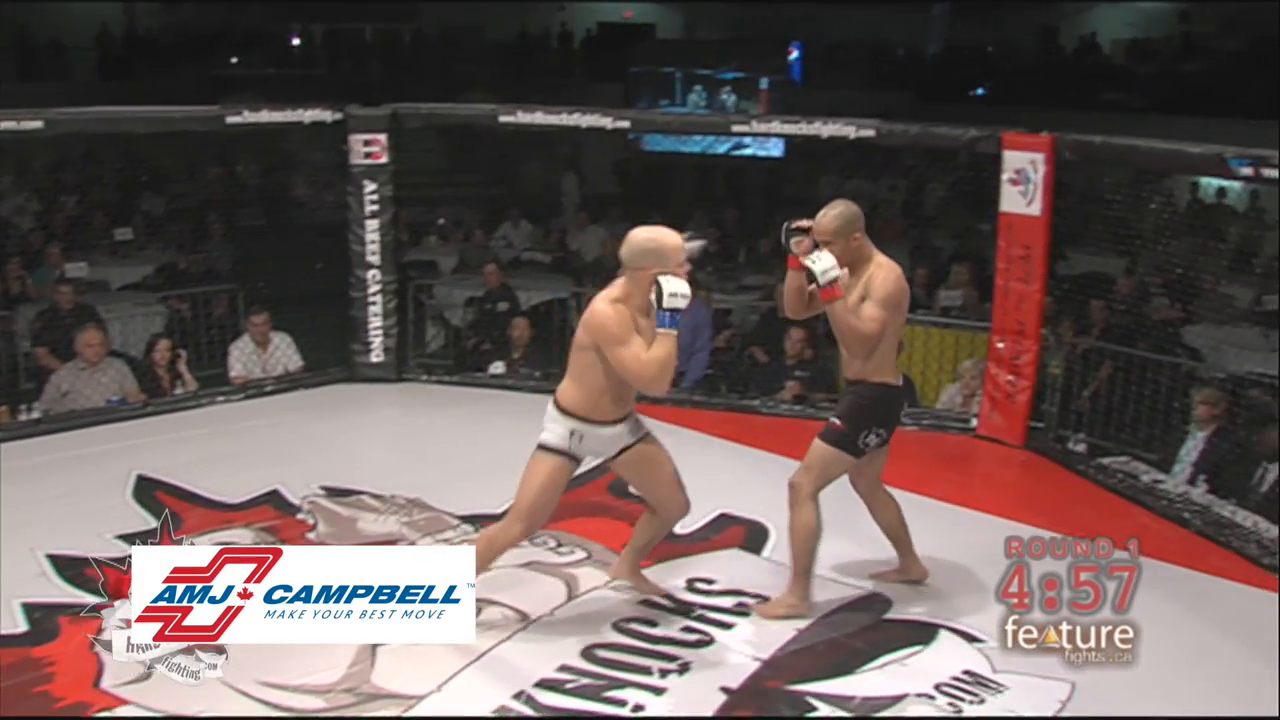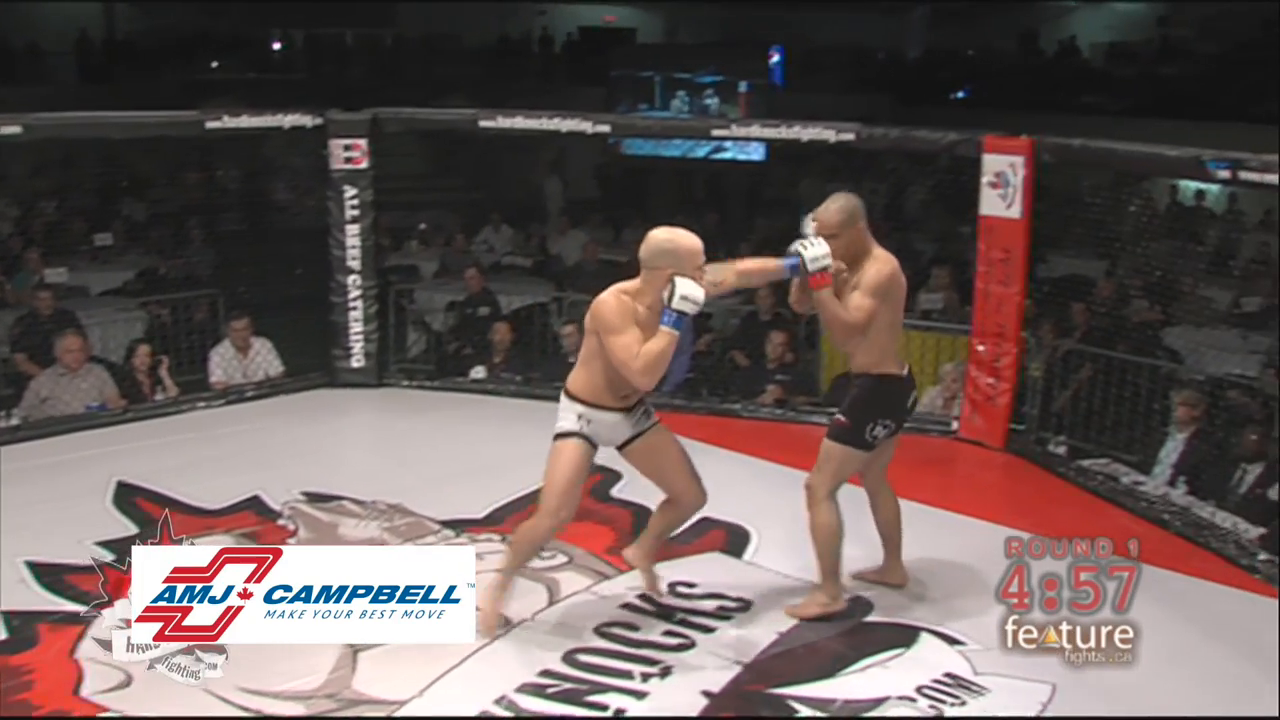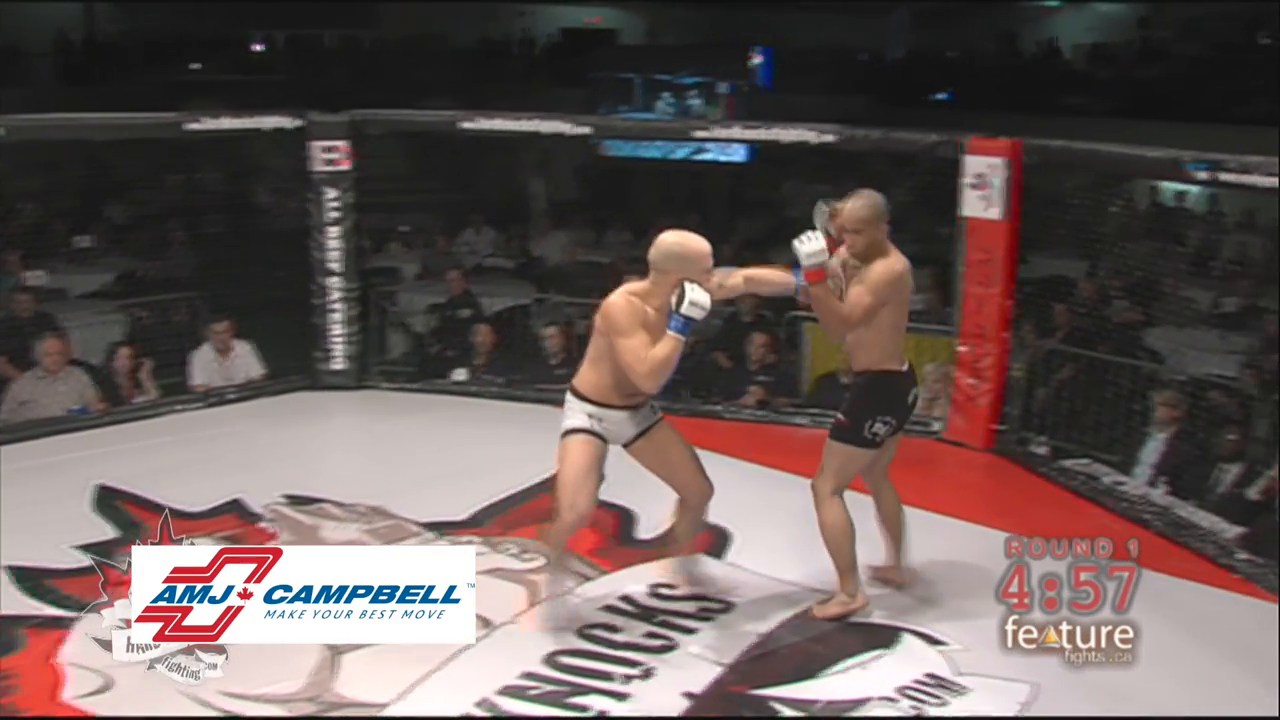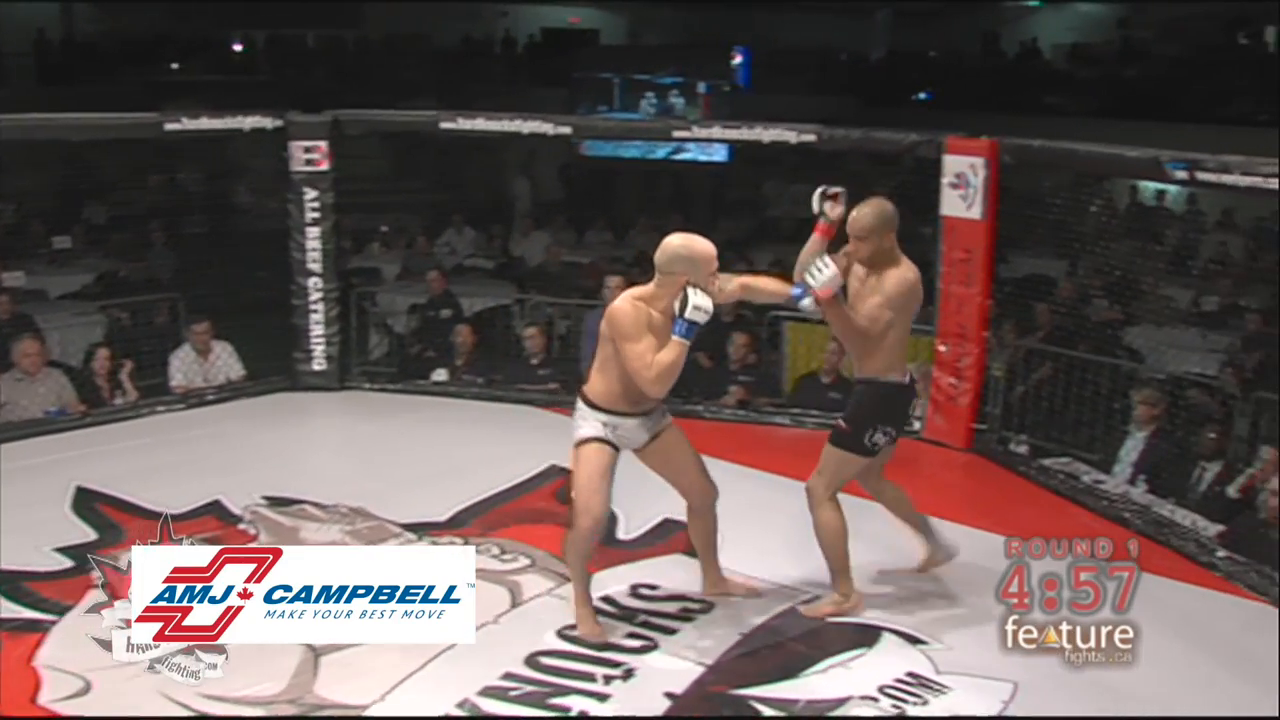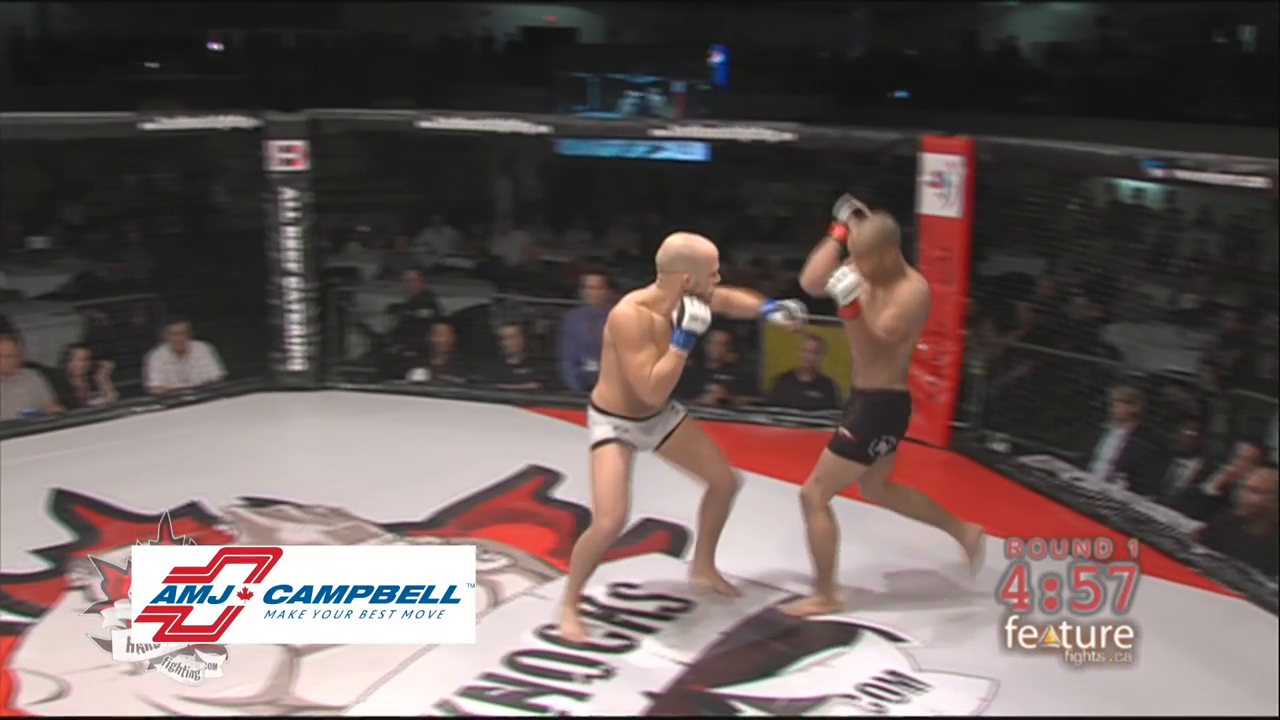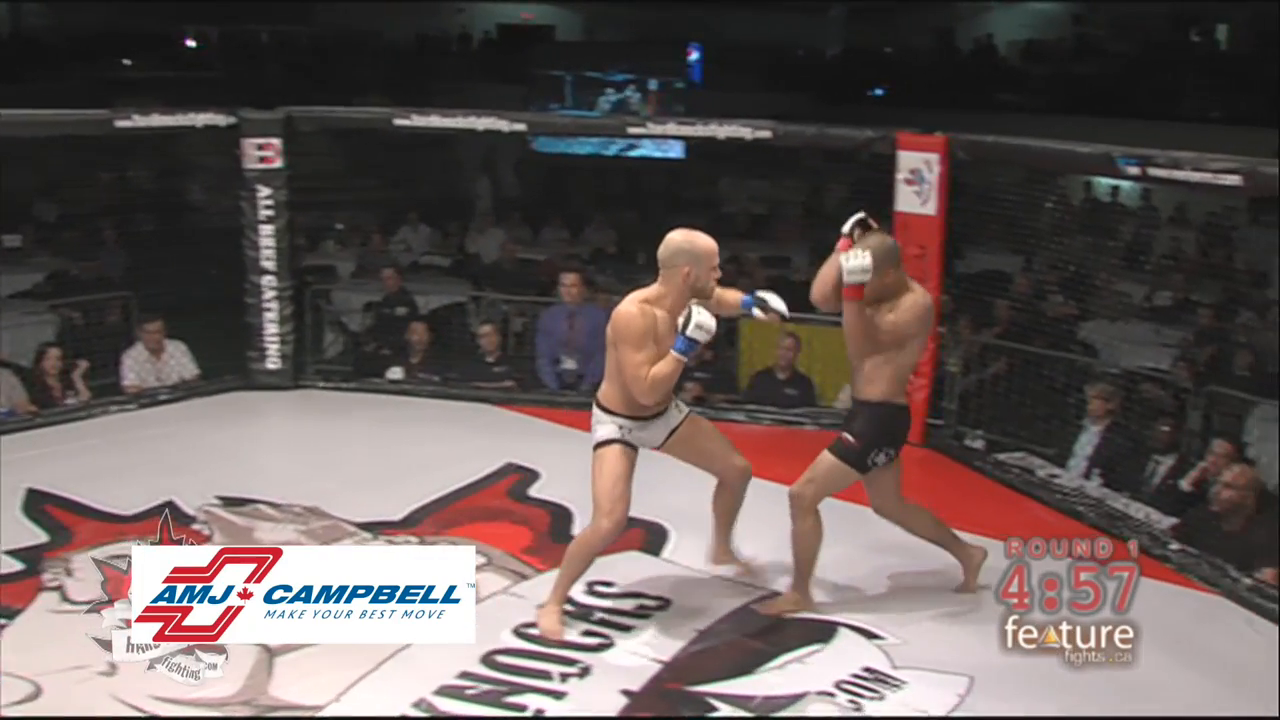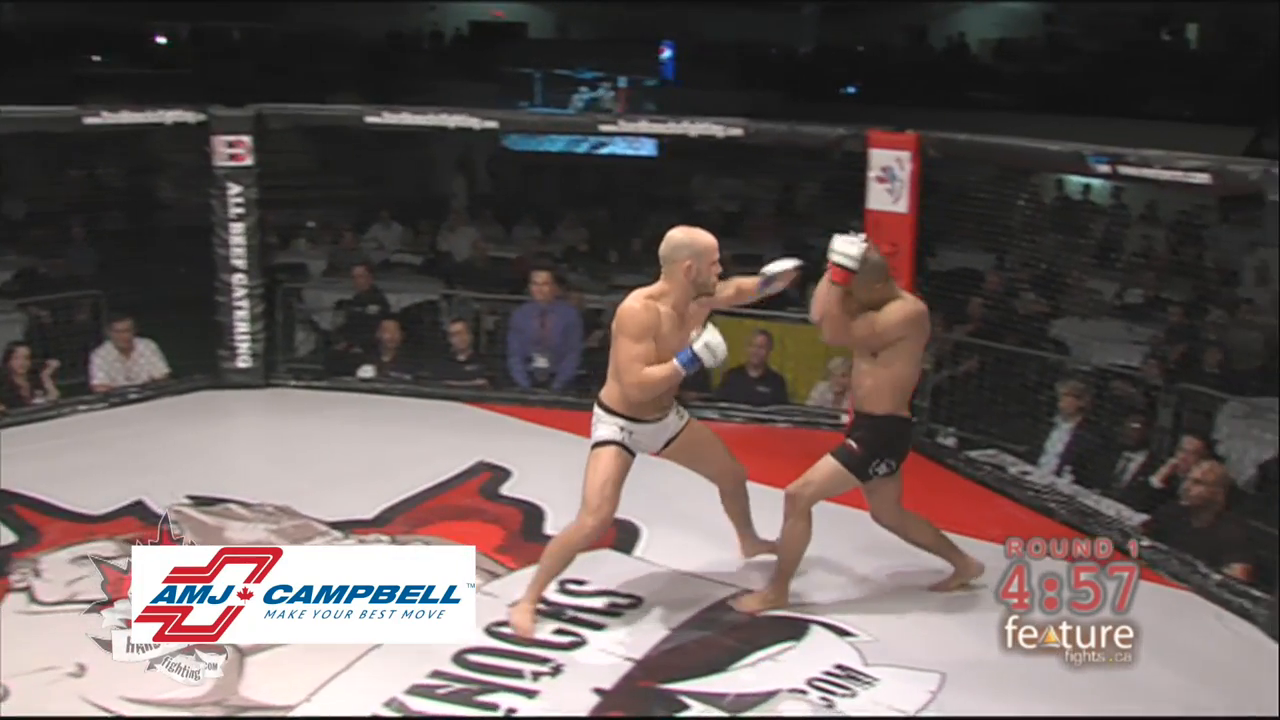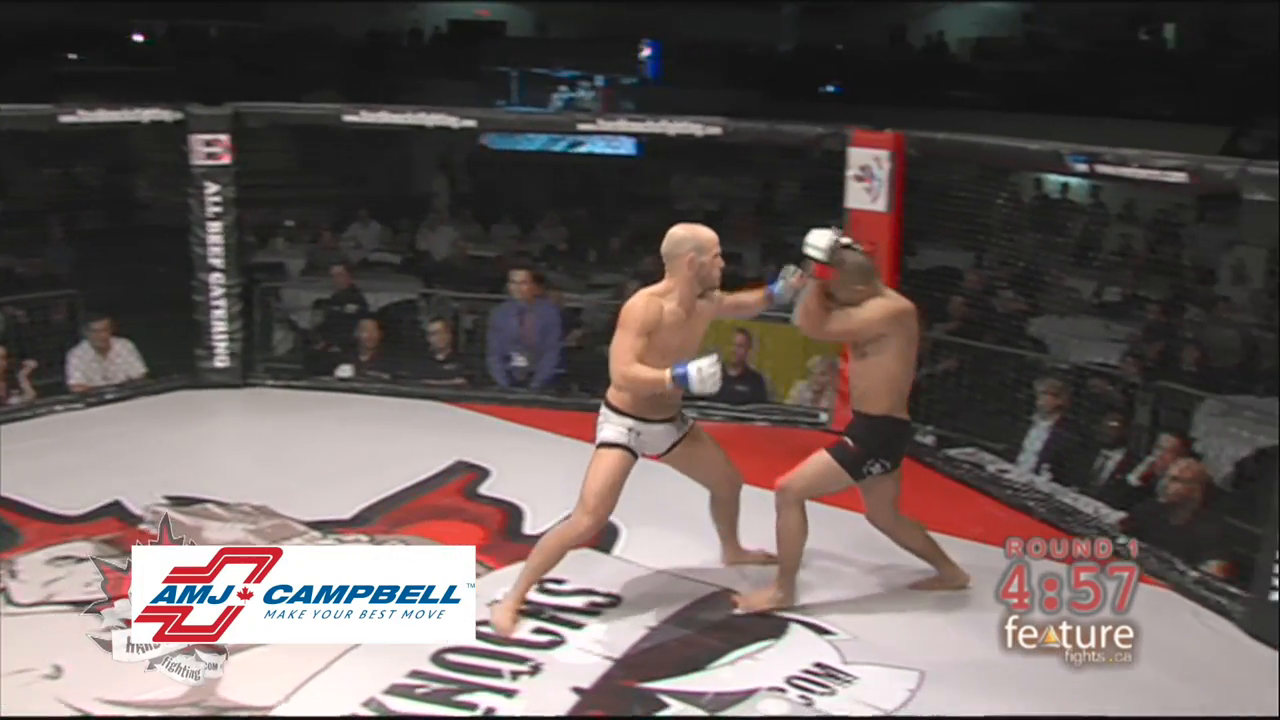
dt=0.2s
person 1, frame 1
left shoulder: (886, 278)
right shoulder: (846, 272)
left elbow: (859, 345)
right elbow: (796, 310)
left wrist: (831, 290)
right wrist: (798, 259)
left hip: (872, 397)
right hip: (870, 394)
left knee: (802, 486)
right knee: (867, 485)
left ankle: (797, 594)
right ankle: (911, 565)
person 1, frame 2
left shoulder: (880, 270)
right shoulder: (848, 264)
left elbow: (843, 332)
right elbow: (801, 304)
left wrist: (820, 276)
right wrist: (808, 254)
left hip: (879, 390)
right hip: (884, 387)
left knee: (819, 486)
right knee: (874, 481)
left ankle: (830, 593)
right ankle: (893, 567)
person 1, frame 3
left shoulder: (889, 269)
right shoulder: (851, 255)
left elbow: (838, 324)
right elbow: (807, 293)
left wrist: (815, 270)
right wrist: (826, 246)
left hip: (879, 387)
right hip: (890, 384)
left knee: (826, 486)
right knee: (876, 479)
left ankle: (850, 593)
right ankle: (896, 566)
person 1, frame 4
left shoulder: (901, 279)
right shoulder: (858, 259)
left elbow: (858, 339)
right elbow: (802, 276)
left wrist: (827, 298)
right wrist: (825, 224)
left hip: (879, 395)
right hip: (884, 389)
left knee: (820, 489)
right knee: (870, 481)
left ankle: (844, 594)
right ankle: (935, 544)
person 1, frame 5
left shoulder: (912, 291)
right shoulder: (864, 273)
left elbow: (874, 350)
right elbow: (810, 283)
left wrist: (850, 307)
right wrist: (839, 232)
left hip: (880, 405)
right hip: (871, 400)
left knee: (814, 495)
right knee: (877, 488)
left ankle: (824, 596)
right ankle: (964, 533)
person 1, frame 6
left shoulder: (916, 303)
right shoulder: (870, 287)
left elbow: (861, 348)
right elbow: (821, 298)
left wrist: (854, 290)
right wrist: (845, 245)
left hip: (880, 418)
right hip: (867, 413)
left knee: (802, 496)
right knee: (888, 504)
left ankle: (799, 594)
right ankle: (966, 553)
person 1, frame 7
left shoulder: (909, 312)
right shoulder: (868, 302)
left elbow: (835, 335)
right elbow: (820, 317)
left wrist: (841, 274)
right wrist: (837, 266)
left hip: (882, 431)
right hip: (869, 426)
left knee: (798, 496)
right knee: (890, 514)
left ankle: (776, 590)
right ankle: (964, 564)
person 1, frame 8
left shoulder: (894, 311)
right shoulder: (865, 302)
left elbow: (816, 328)
right elbow: (806, 320)
left wrist: (821, 269)
right wrist: (825, 269)
left hip: (879, 431)
right hip: (871, 426)
left knee: (788, 490)
right knee: (884, 515)
left ankle: (782, 589)
right ankle: (950, 571)
person 2, frame 1
left shoulder: (637, 286)
right shoulder: (607, 315)
right elbow: (656, 383)
right wrist: (670, 317)
left hip: (621, 425)
right hip: (573, 428)
left knee: (675, 505)
right knee: (519, 526)
left ankle: (628, 566)
person 2, frame 2
left shoulder: (671, 290)
right shoulder: (613, 305)
right elbow: (642, 376)
right wrist: (677, 318)
left hip: (633, 413)
right hip: (586, 414)
left knee: (692, 495)
right knee: (553, 518)
left ankle: (643, 553)
right ankle: (498, 590)
person 2, frame 3
left shoulder: (684, 293)
right shoulder: (621, 307)
left elbow: (745, 279)
right elbow: (649, 378)
left wrist: (803, 280)
right wrist: (683, 323)
left hip: (636, 412)
right hip: (588, 411)
left knee: (699, 491)
right knee: (576, 513)
left ankle: (681, 558)
right ankle: (554, 574)
person 2, frame 4
left shoulder: (688, 296)
right shoulder: (627, 311)
left elbow: (744, 285)
right elbow: (656, 383)
left wrist: (798, 293)
right wrist: (686, 328)
left hip: (646, 417)
right hip: (600, 419)
left knee: (704, 494)
right knee: (591, 519)
left ankle: (713, 578)
right ankle: (582, 599)
person 2, frame 5
left shoulder: (685, 299)
right shoulder: (629, 316)
left elbow: (725, 299)
right elbow: (652, 391)
left wrist: (769, 309)
right wrist: (685, 338)
left hip: (660, 417)
right hip: (613, 422)
left knee: (726, 481)
right knee: (610, 521)
left ankle: (703, 568)
right ankle: (569, 604)
person 2, frame 6
left shoulder: (691, 299)
right shoulder: (633, 315)
left elbow: (719, 298)
right elbow: (647, 391)
left wrist: (750, 303)
right wrist: (686, 344)
left hip: (665, 413)
right hip: (618, 421)
left knee: (737, 470)
right knee: (610, 522)
left ankle: (722, 548)
right ankle: (553, 602)
person 2, frame 7
left shoulder: (699, 301)
right shoulder: (638, 310)
left elbow: (734, 291)
right elbow: (636, 386)
left wrist: (767, 280)
right wrist: (689, 361)
left hip: (666, 418)
right hip: (619, 423)
left knee: (733, 475)
right knee: (593, 521)
left ankle: (749, 542)
right ankle: (527, 601)
person 2, frame 8
left shoulder: (706, 302)
right shoulder: (644, 307)
left elbow: (739, 305)
right elbow: (622, 375)
left wrist: (776, 292)
right wrist: (681, 377)
left hip: (671, 422)
right hip: (625, 423)
left knee: (729, 482)
right knee: (588, 521)
left ankle: (732, 550)
right ankle: (512, 599)
